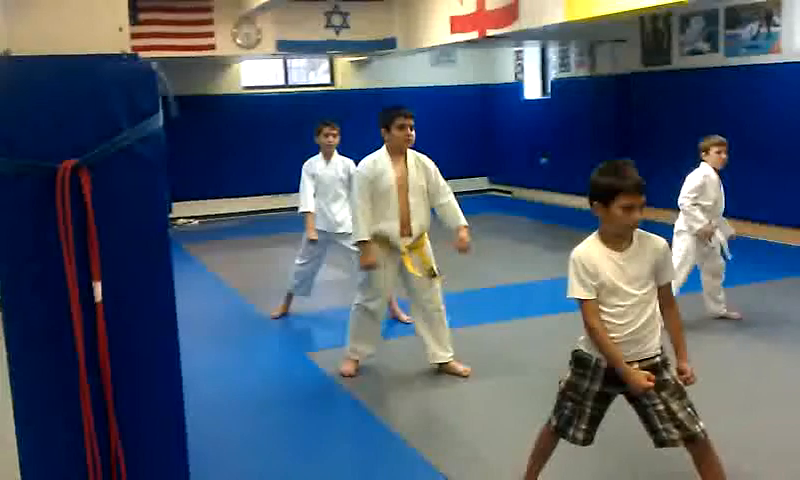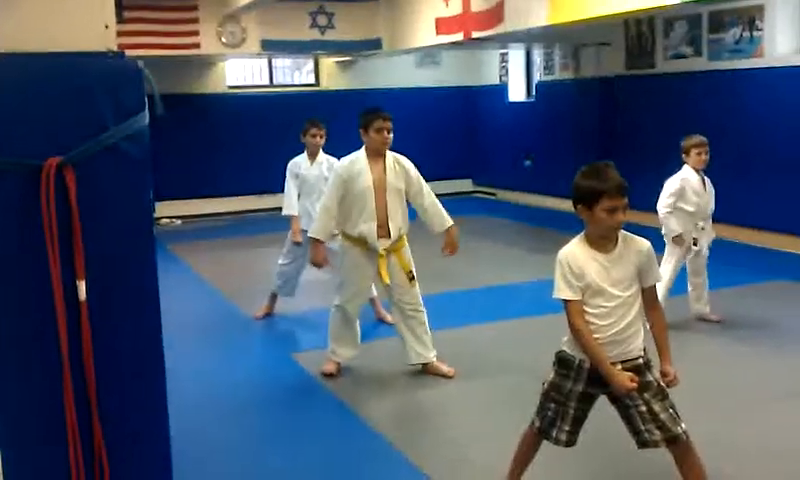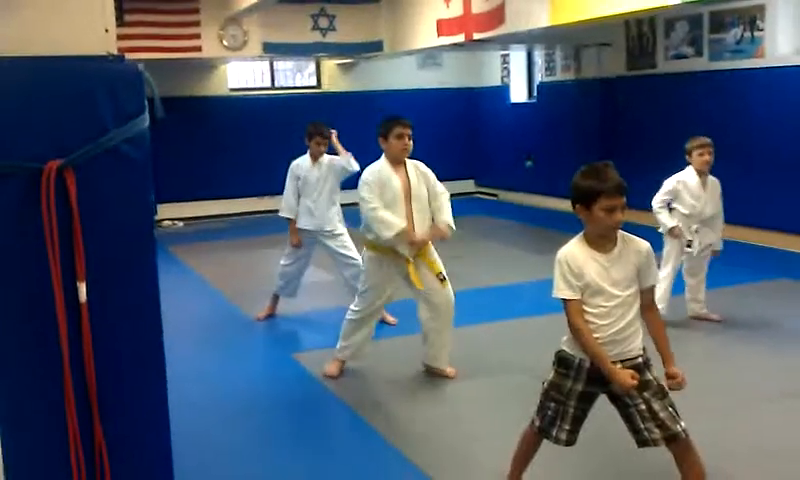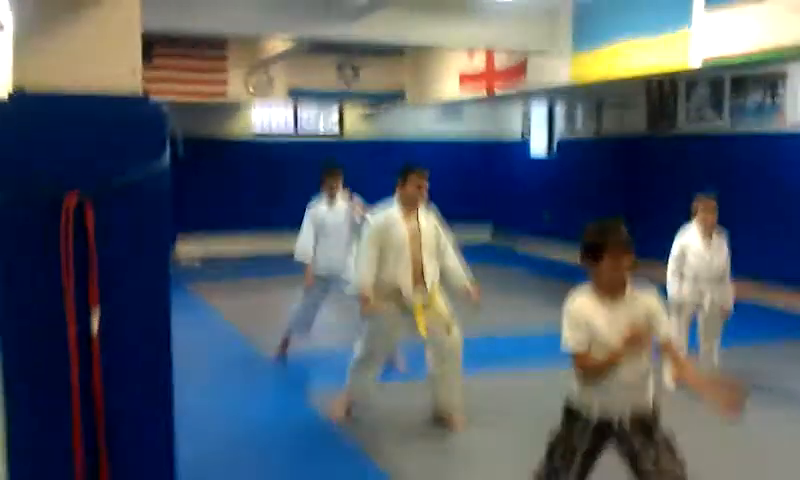
dt=0.5s
person 1, frame 1
left shoulder: (656, 247)
right shoulder: (584, 256)
left elbow: (668, 305)
right elbow: (593, 323)
left wrist: (682, 358)
right wrist: (626, 372)
left hip: (648, 359)
right hip: (598, 360)
left knee: (697, 437)
right knee: (557, 426)
person 1, frame 2
left shoulder: (641, 249)
right shoulder: (570, 257)
left elbow: (652, 307)
right elbow: (577, 324)
left wrist: (666, 360)
right wrist: (611, 373)
left hip: (632, 360)
right hip: (581, 360)
left knee: (678, 438)
right knee: (540, 427)
person 1, frame 3
left shoulder: (640, 250)
right shoulder: (569, 257)
left elbow: (650, 310)
right elbow: (576, 323)
left wrist: (669, 362)
right wrist: (612, 371)
left hip: (631, 359)
right hip: (581, 360)
left knee: (678, 437)
right knee: (539, 428)
person 1, frame 4
left shoulder: (647, 302)
right shoulder: (577, 308)
left elbow: (676, 360)
right elbow: (586, 373)
left wrist: (715, 393)
right wrist: (626, 346)
left hip: (637, 414)
right hip: (588, 414)
person 2, frame 1
left shoulder: (422, 163)
right shoulder: (369, 166)
left elbow: (443, 197)
right elbow: (361, 210)
left wrist: (461, 227)
right wrist: (365, 248)
left hip: (416, 245)
right hip: (382, 246)
left knee: (430, 300)
right knee: (368, 301)
left ankle: (443, 358)
right ankle: (354, 355)
person 2, frame 2
left shoulder: (401, 164)
right shoulder: (347, 167)
left elbow: (424, 198)
right elbow: (329, 206)
left wrist: (448, 228)
right wrist: (318, 243)
left hip: (395, 246)
right hip: (358, 247)
left knee: (409, 302)
right knee: (346, 303)
left ankle: (426, 359)
right ankle: (336, 356)
person 2, frame 3
left shoulder: (420, 170)
right shoulder: (372, 175)
left elbow: (440, 196)
right elbow: (373, 213)
left wrist: (443, 224)
right wrist: (408, 235)
left hip: (421, 252)
right hip: (384, 254)
left knee: (441, 301)
right knee: (366, 306)
left ankle: (435, 361)
right ankle: (340, 356)
person 2, frame 4
left shoulder: (430, 217)
right shoulder: (382, 218)
left elbow: (447, 253)
right elbow: (368, 257)
left wrist: (467, 284)
right wrist: (366, 294)
left hip: (427, 295)
right hip: (391, 297)
left knee: (448, 345)
right knee: (372, 347)
left ankle: (446, 405)
right ankle: (349, 397)
person 3, frame 1
left shoulder: (347, 164)
right shoulder: (309, 165)
right elbow: (307, 197)
right wrist: (310, 228)
left hip: (345, 224)
right hip: (319, 225)
right knee: (305, 263)
left ankle: (393, 308)
right ankle: (286, 304)
person 3, frame 2
left shoulder: (332, 163)
right shoulder: (294, 165)
right elbow: (291, 198)
right wrist: (295, 230)
right hip: (304, 224)
right knee: (288, 264)
left ankle: (378, 309)
right ankle: (270, 305)
person 3, frame 3
left shoulder: (333, 163)
right shoulder: (297, 166)
left elbow: (353, 167)
right elbow: (290, 200)
left wrist: (336, 143)
right wrist: (293, 231)
left hip: (331, 226)
right hip: (305, 226)
left knee: (354, 263)
right knee: (290, 265)
left ankle: (378, 309)
right ankle: (272, 305)
person 3, frame 4
left shoulder: (349, 206)
right shoulder: (315, 209)
right elbow: (307, 240)
left wrist: (357, 210)
right wrist: (308, 271)
left hip: (346, 269)
right hip: (322, 269)
right knee: (307, 306)
right ankle: (285, 345)
person 4, frame 1
left shoulder: (715, 178)
right shoulder: (700, 175)
right elbow: (684, 201)
left wrist: (726, 230)
right wrist: (702, 225)
left hip: (707, 233)
right hip: (690, 231)
left knee: (715, 270)
right knee: (678, 272)
left ankle: (718, 308)
person 4, frame 2
left shoulder: (706, 181)
right shoulder: (679, 180)
left elbow: (707, 210)
right elbow: (663, 207)
left wrist: (707, 233)
right wrist: (674, 232)
left hip: (700, 234)
right hip: (680, 233)
left knee: (699, 274)
right knee: (667, 273)
left ankle: (701, 310)
person 4, frame 3
left shoulder: (714, 183)
right shoulder: (679, 180)
left elbow: (717, 214)
right elbow: (657, 202)
left wrist: (717, 242)
right wrist: (670, 225)
left hip: (701, 235)
right hip: (679, 233)
left knee: (697, 274)
right knee: (667, 272)
left ankle: (698, 309)
person 4, frame 4
left shoulder: (721, 240)
right shoulder: (684, 238)
left elbow: (725, 272)
right elbow: (674, 267)
left wrist: (727, 301)
right wrist: (675, 295)
left hip: (711, 295)
right hip: (688, 293)
left knee: (711, 335)
right knee: (679, 333)
left ankle: (711, 369)
right ankle: (672, 371)
